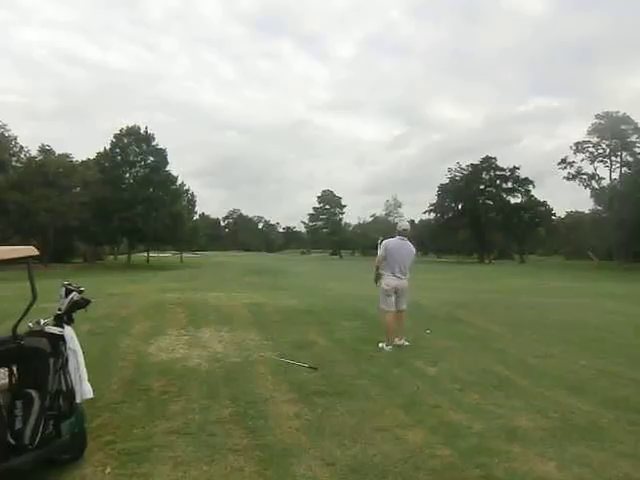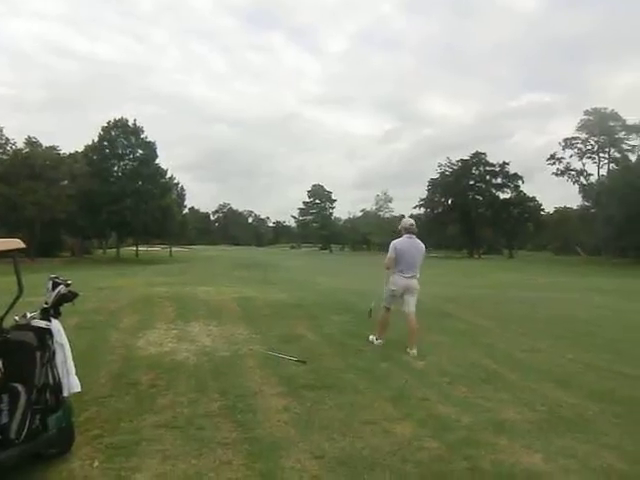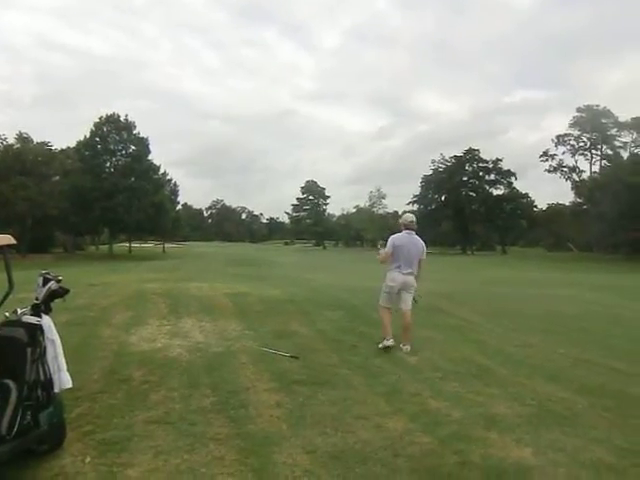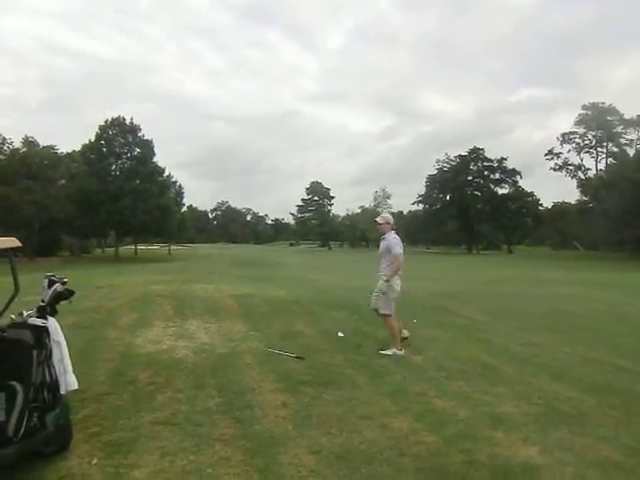
dt=0.7s
person 1, frame 1
left shoulder: (387, 243)
right shoulder: (412, 248)
left elbow: (378, 263)
left wrist: (377, 274)
left hip: (388, 280)
right hip: (403, 282)
left knee: (388, 312)
right knee: (401, 311)
left ankle: (388, 343)
right ankle: (398, 338)
person 1, frame 2
left shoulder: (396, 243)
right shoulder: (421, 246)
left elbow: (388, 265)
left wrist: (392, 262)
left hip: (396, 280)
right hip: (413, 282)
left knee: (386, 309)
right knee: (411, 314)
left ankle: (378, 338)
right ankle: (412, 347)
person 1, frame 3
left shoulder: (394, 238)
right shoulder: (421, 243)
left elbow: (383, 260)
right elbow: (419, 267)
left wrist: (381, 253)
right wrist: (415, 283)
left hip: (394, 276)
right hip: (409, 279)
left knee: (384, 307)
right knee: (406, 311)
left ankle: (388, 339)
right ankle: (406, 344)
person 1, frame 4
left shoulder: (392, 239)
right shoulder: (385, 239)
left elbow: (399, 262)
left wrist: (387, 280)
left hip: (389, 281)
right hip: (385, 280)
left knee: (386, 314)
right knee: (376, 308)
left ankle: (397, 348)
right ankle: (401, 332)
